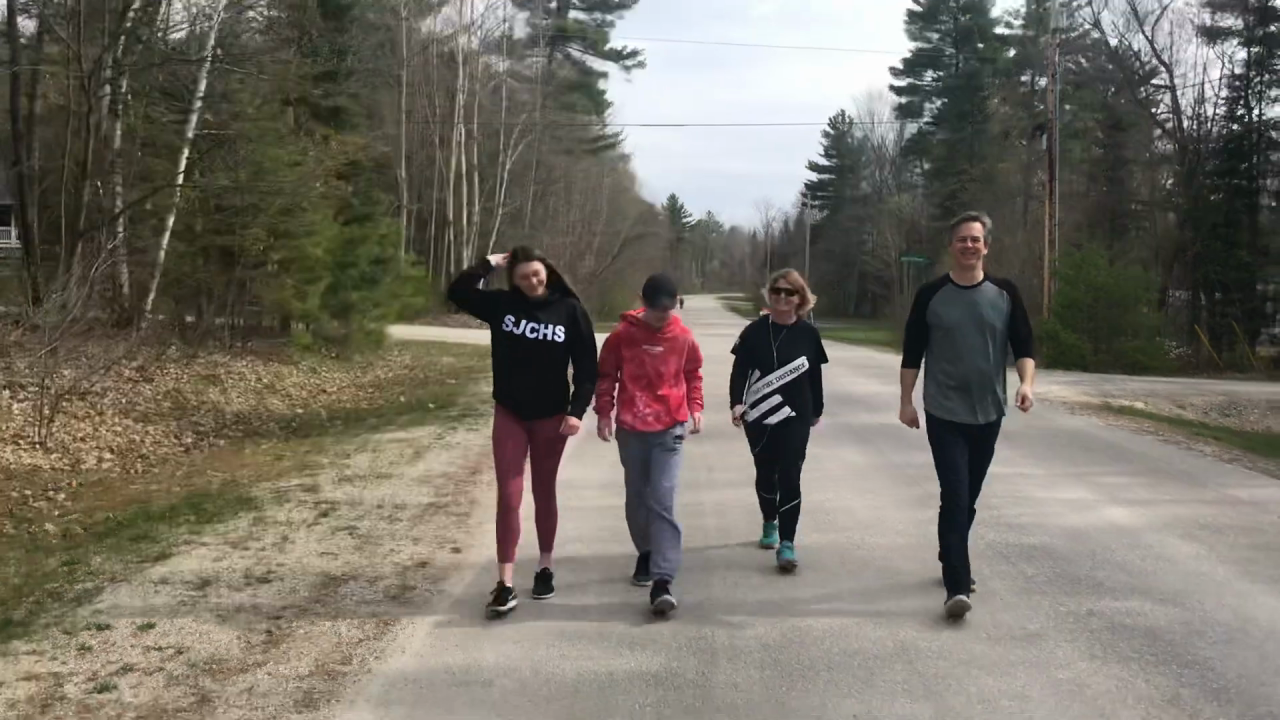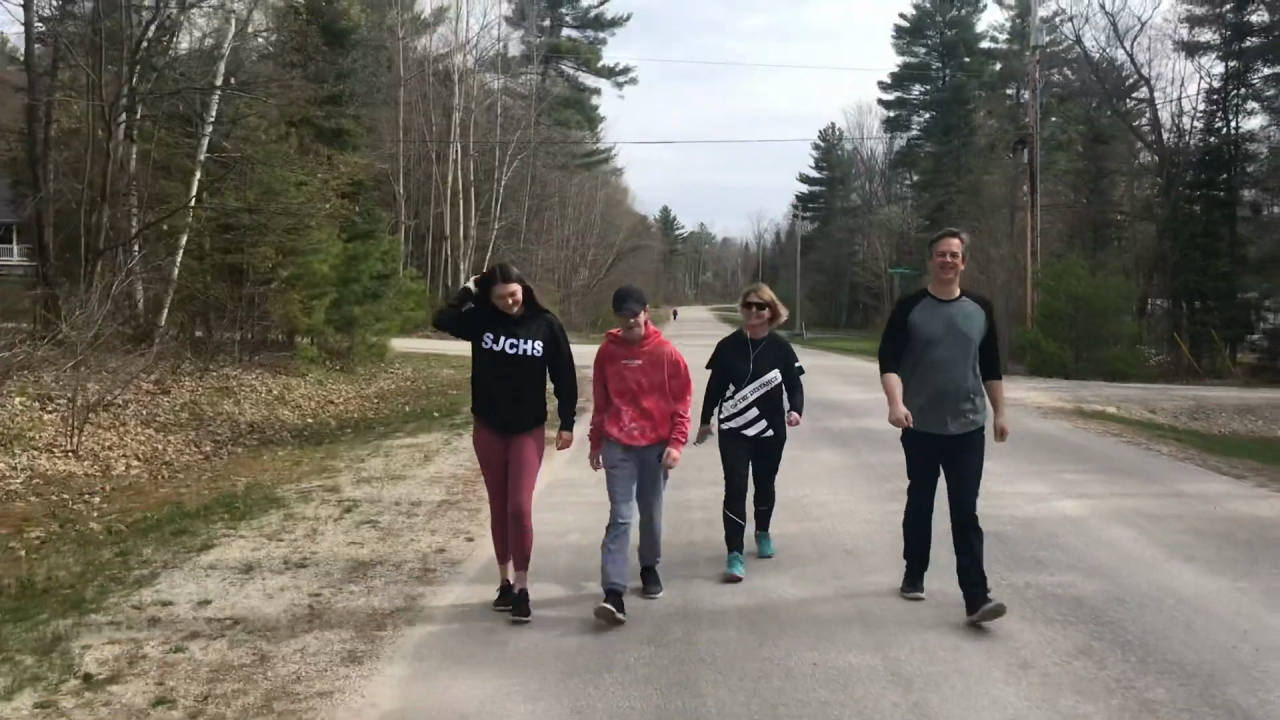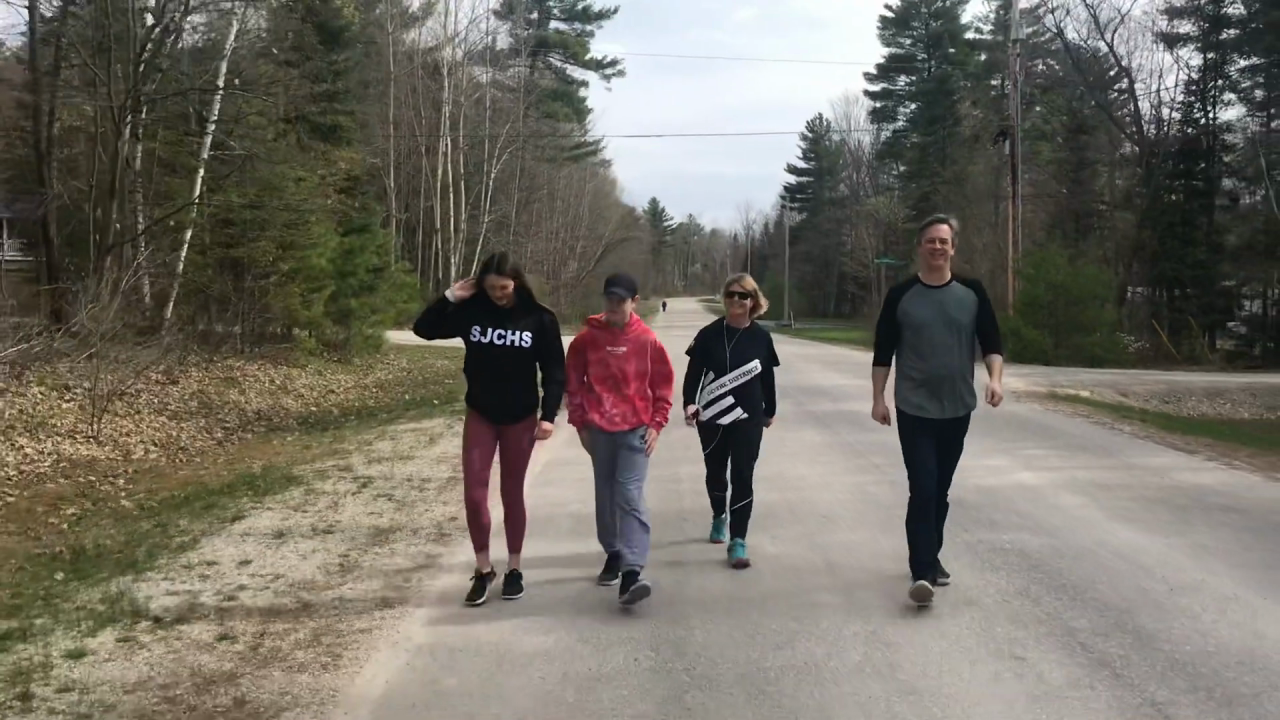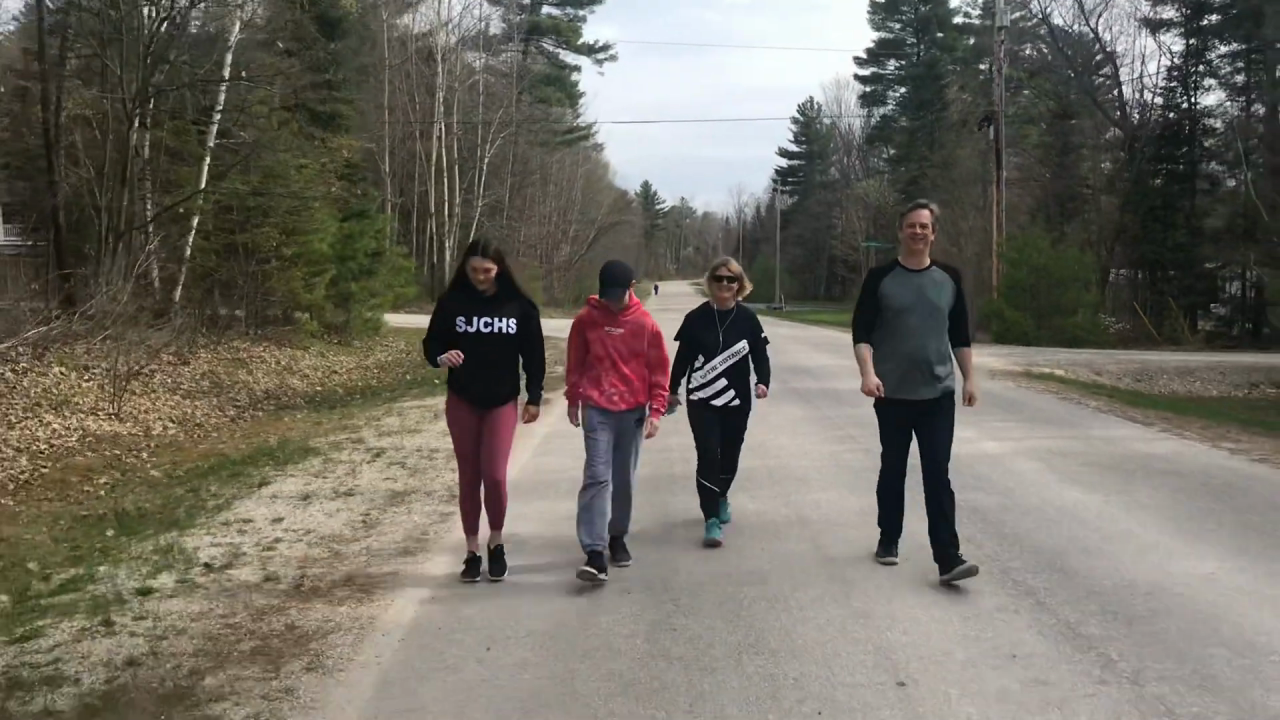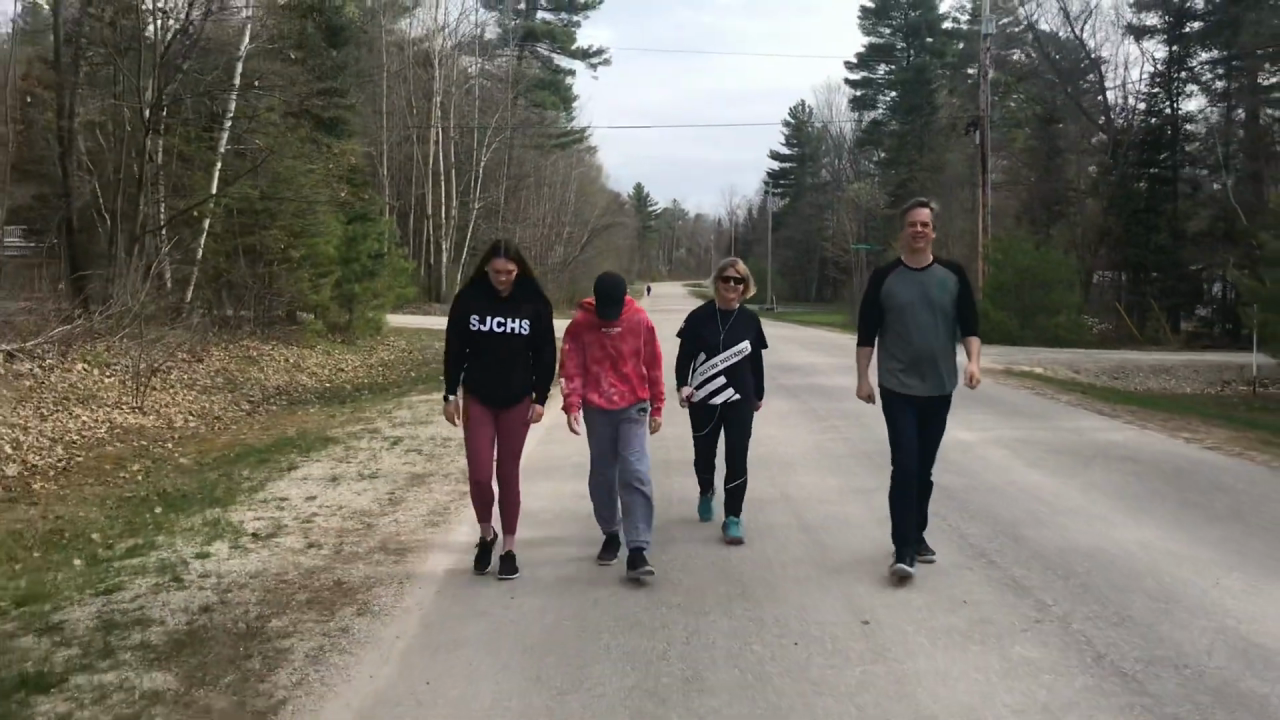
dt=0.5s
person 1, frame 1
left shoulder: (1005, 293)
right shoulder: (931, 295)
left elbow: (1023, 345)
right elbow: (912, 353)
left wrist: (1026, 383)
right wrist: (906, 402)
left hip: (989, 414)
right hip: (944, 414)
left knee: (969, 496)
right knee: (955, 496)
left ankle: (953, 560)
person 1, frame 2
left shoulder: (980, 309)
right shoulder: (909, 307)
left elbow: (991, 366)
right elbow: (888, 360)
left wrist: (1000, 412)
right wrist: (896, 403)
left hip: (968, 426)
right hip: (921, 426)
left knee: (965, 508)
right knee: (920, 503)
left ankle: (976, 597)
right ankle: (914, 572)
person 1, frame 3
left shoulder: (972, 292)
right shoulder: (900, 295)
left elbow: (991, 341)
right elbow: (883, 352)
left wrist: (995, 378)
right wrist: (878, 399)
left hip: (958, 408)
right hip: (914, 409)
left knee: (940, 490)
right knee: (923, 490)
left ankle: (931, 560)
right ankle: (922, 575)
person 1, frame 4
left shoulder: (949, 278)
right shoulder: (880, 277)
left elbow: (960, 333)
right elbow: (862, 331)
left wrist: (969, 378)
right wrist: (867, 372)
left hip: (939, 392)
right hip: (892, 392)
left knee: (938, 472)
right knee: (893, 468)
left ankle: (947, 557)
right ankle: (889, 537)
person 1, frame 5
left shoulder: (953, 274)
right shoulder: (884, 277)
left elbow: (970, 324)
right elbow: (867, 332)
left wrist: (973, 361)
right wrist: (862, 378)
left hip: (939, 388)
right hip: (897, 387)
left knee: (923, 467)
right knee: (905, 464)
left ankle: (916, 535)
right ankle: (905, 551)
person 2, frame 1
left shoulder: (570, 310)
right shoulder: (501, 305)
left elbow: (587, 366)
right elbow: (456, 293)
left wrist: (577, 410)
left hip: (551, 416)
right hip: (509, 414)
left knee: (543, 492)
right knee: (509, 496)
person 2, frame 2
left shoulder: (546, 325)
right shoulder: (480, 320)
left elbow: (564, 377)
right elbow: (441, 320)
left wrist: (567, 423)
right wrist: (469, 291)
left hip: (529, 430)
right hip: (488, 428)
left knee: (520, 508)
right knee: (498, 506)
left ankle: (522, 586)
right ankle: (506, 580)
person 2, frame 3
left shoulder: (539, 319)
right shoulder: (471, 310)
left elbow: (555, 371)
right elbow: (423, 330)
left wrist: (549, 414)
right wrist: (450, 298)
left hip: (521, 419)
right hip: (479, 416)
left knee: (512, 494)
right knee: (474, 497)
left ankle: (514, 568)
right ankle: (482, 569)
person 2, frame 4
left shoulder: (519, 305)
right shoulder: (452, 301)
left elbow: (534, 354)
right elbow: (431, 344)
left wrist: (534, 398)
right wrist: (441, 357)
left hip: (502, 403)
right hip: (461, 401)
left knee: (494, 476)
right knee: (469, 476)
left ankle: (496, 542)
right ankle: (472, 551)
person 2, frame 5
left shoulder: (535, 305)
right shoulder: (468, 300)
left elbow: (545, 356)
right elbow: (454, 350)
left wrist: (541, 398)
right wrist: (450, 395)
left hip: (517, 402)
right hip: (477, 399)
left knee: (508, 475)
right knee: (479, 476)
left ankle: (508, 547)
right ankle: (485, 532)
person 3, frame 1
left shoulder: (683, 339)
right shoulder: (622, 335)
left elbow: (693, 375)
right elbow: (606, 375)
left wrist: (695, 408)
right wrist: (604, 414)
left hip: (670, 430)
right hip: (631, 429)
left knee: (663, 501)
right knee: (638, 498)
right ankle: (645, 550)
person 3, frame 2
left shoulder: (666, 352)
right shoulder: (606, 353)
left elbow: (681, 399)
right elbow: (600, 401)
left wrist: (676, 442)
right wrist: (595, 442)
left hip: (655, 443)
right hip: (617, 445)
left knee: (651, 511)
right knee: (620, 516)
left ankle: (649, 566)
right ankle: (614, 594)
person 3, frame 3
left shoulder: (647, 341)
right shoulder: (586, 339)
left elbow: (663, 383)
right elbow: (574, 383)
left wrist: (657, 423)
right wrist: (579, 423)
left hip: (635, 431)
right hip: (599, 430)
left knee: (631, 499)
right knee: (606, 497)
left ankle: (631, 574)
right ankle: (612, 552)
person 3, frame 4
left shoulder: (645, 323)
right shoulder: (586, 320)
left elbow: (659, 369)
right elbow: (575, 363)
left wrist: (657, 410)
right wrist: (573, 400)
left hip: (633, 410)
right hip: (596, 410)
left knee: (624, 478)
right knee: (597, 477)
left ankle: (617, 536)
right ankle: (594, 554)
person 3, frame 5
left shoulder: (640, 320)
right shoulder: (580, 324)
left elbow: (653, 365)
right elbow: (571, 367)
left wrist: (657, 407)
right wrist: (572, 405)
left hip: (634, 408)
right hip: (596, 409)
left knee: (636, 473)
right knee: (602, 475)
left ankle: (637, 550)
right ankle: (610, 534)
person 4, frame 1
left shoulder: (809, 334)
right shoulder: (753, 332)
left elbow: (814, 377)
right elbow: (739, 373)
left wrist: (816, 411)
right wrist: (736, 403)
left hip: (795, 418)
right hip: (759, 418)
left knee: (789, 477)
right knee: (766, 474)
right ankle: (770, 520)
person 4, frame 2
left shoulder: (781, 348)
right shoulder: (727, 347)
left elbow: (794, 387)
right elbow: (715, 387)
left wrist: (796, 410)
right wrist: (705, 421)
left hip: (770, 431)
right hip: (733, 430)
left knee: (765, 485)
right knee: (735, 490)
left ankle: (762, 532)
right ankle: (735, 555)
person 4, frame 3
left shoulder: (761, 337)
right shoulder: (708, 335)
left elbow: (767, 378)
right elbow: (693, 374)
left wrist: (770, 412)
right wrist: (689, 403)
left hip: (748, 420)
right hip: (713, 418)
left knee: (742, 478)
right knee: (716, 473)
left ankle: (738, 542)
right ankle: (720, 514)
person 4, frame 4
left shoulder: (748, 318)
right shoulder: (696, 318)
left elbow: (760, 356)
right elbow: (683, 357)
left wrist: (762, 382)
right wrist: (672, 390)
left hip: (737, 400)
right hip: (702, 401)
left knee: (730, 455)
right knee: (708, 457)
left ankle: (721, 497)
right ankle: (712, 521)
person 4, frame 5
left shoulder: (750, 320)
right shoulder: (699, 317)
left elbow: (756, 361)
right elbow: (685, 357)
left wrist: (758, 396)
right wrist: (683, 385)
left hip: (740, 401)
right hip: (704, 400)
left knee: (737, 457)
right knee: (704, 453)
left ankle: (733, 519)
right ankle: (707, 493)
